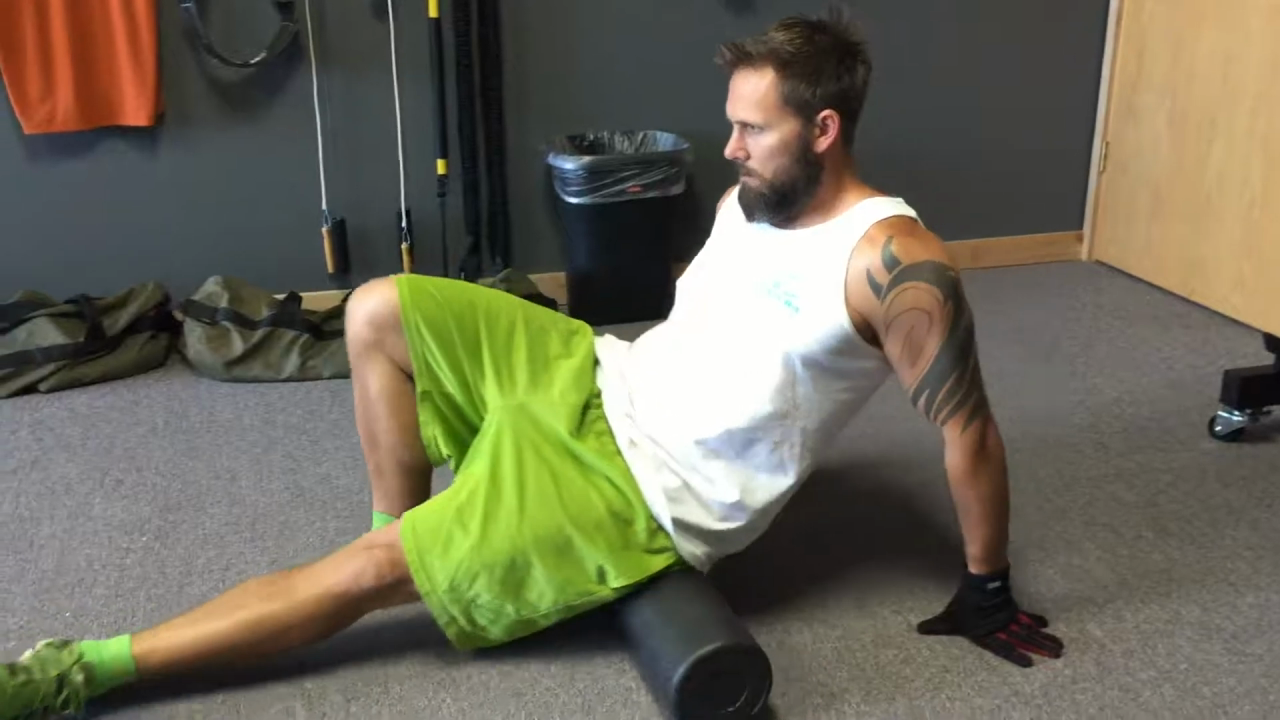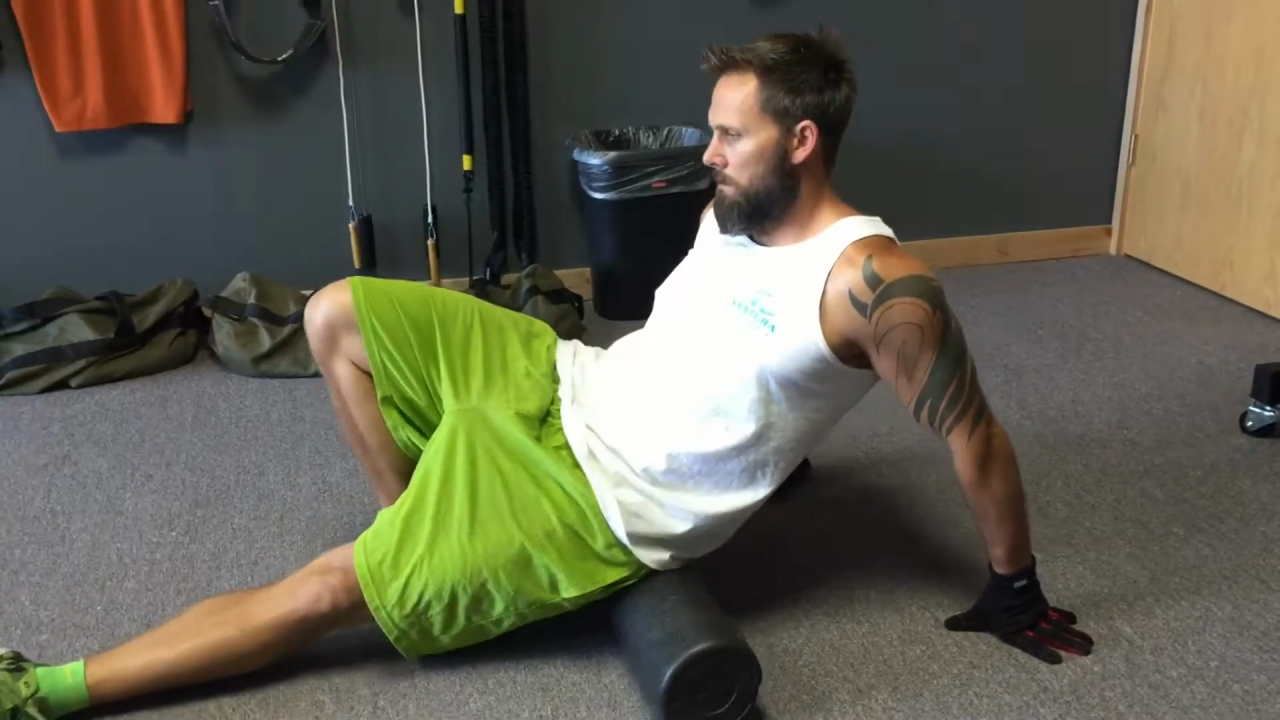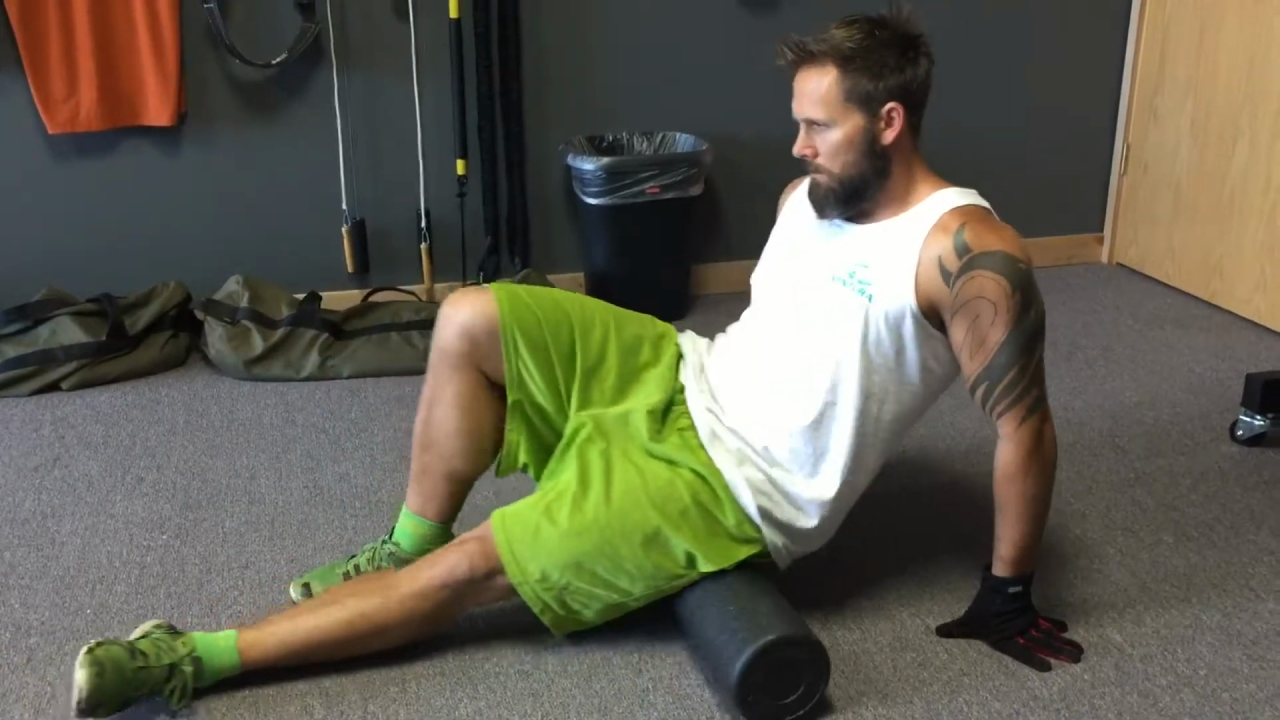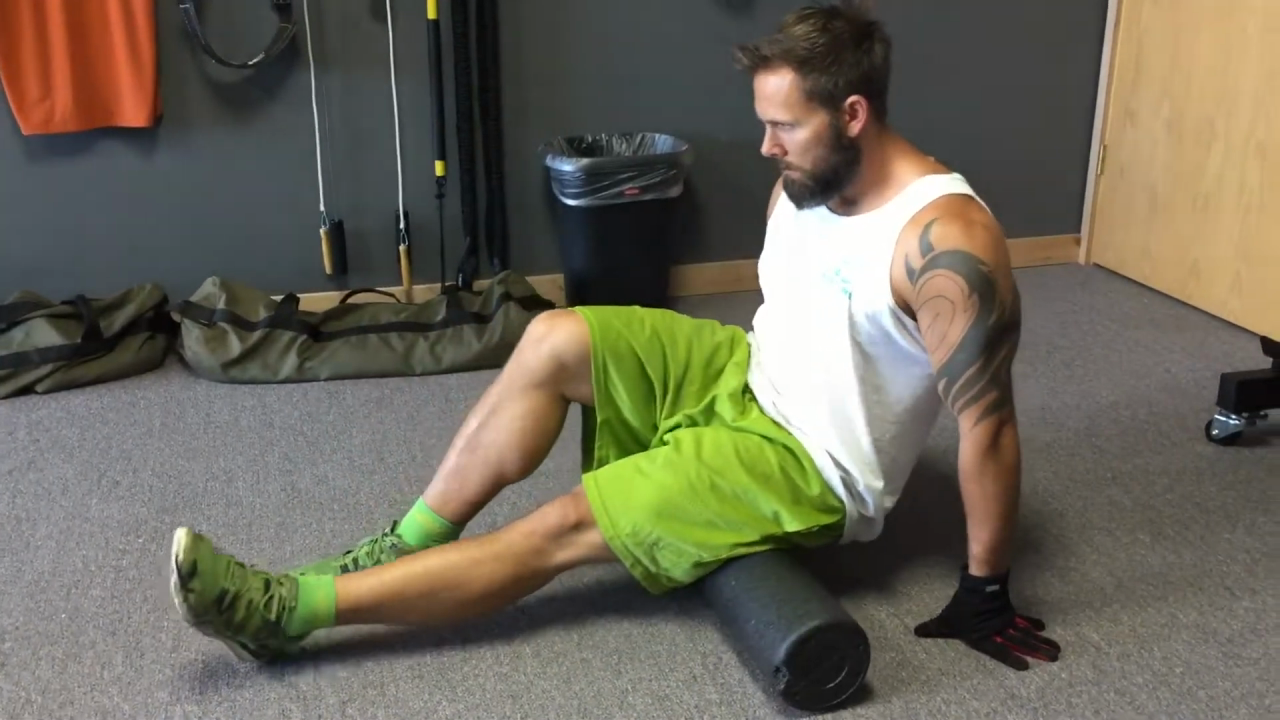
dt=0.7s
person 1, frame 1
left shoulder: (892, 261)
right shoulder: (750, 198)
left elbow: (968, 432)
left wrist: (985, 594)
left hip: (647, 493)
right hip: (602, 382)
left knee: (376, 571)
right knee: (382, 312)
right ankle: (394, 529)
person 1, frame 2
left shoulder: (868, 280)
right shoulder: (734, 210)
left elbow: (975, 437)
left wrist: (1013, 590)
left hip: (600, 500)
right hip: (563, 385)
left knee: (328, 589)
right knee: (340, 314)
right ankle: (414, 533)
person 1, frame 3
left shoulder: (963, 250)
right shoulder: (809, 196)
left elbow: (1024, 426)
left wrist: (1006, 596)
left hip: (729, 485)
right hip: (685, 382)
left knee: (475, 567)
right knee: (471, 322)
right ankle: (408, 546)
person 1, frame 4
left shoulder: (943, 241)
right shoulder: (803, 183)
left elbow: (988, 426)
left wrist: (985, 595)
left hip: (811, 469)
right hip: (749, 379)
left knee: (566, 529)
right knee: (556, 343)
left ankle: (291, 608)
right ankle: (412, 543)
